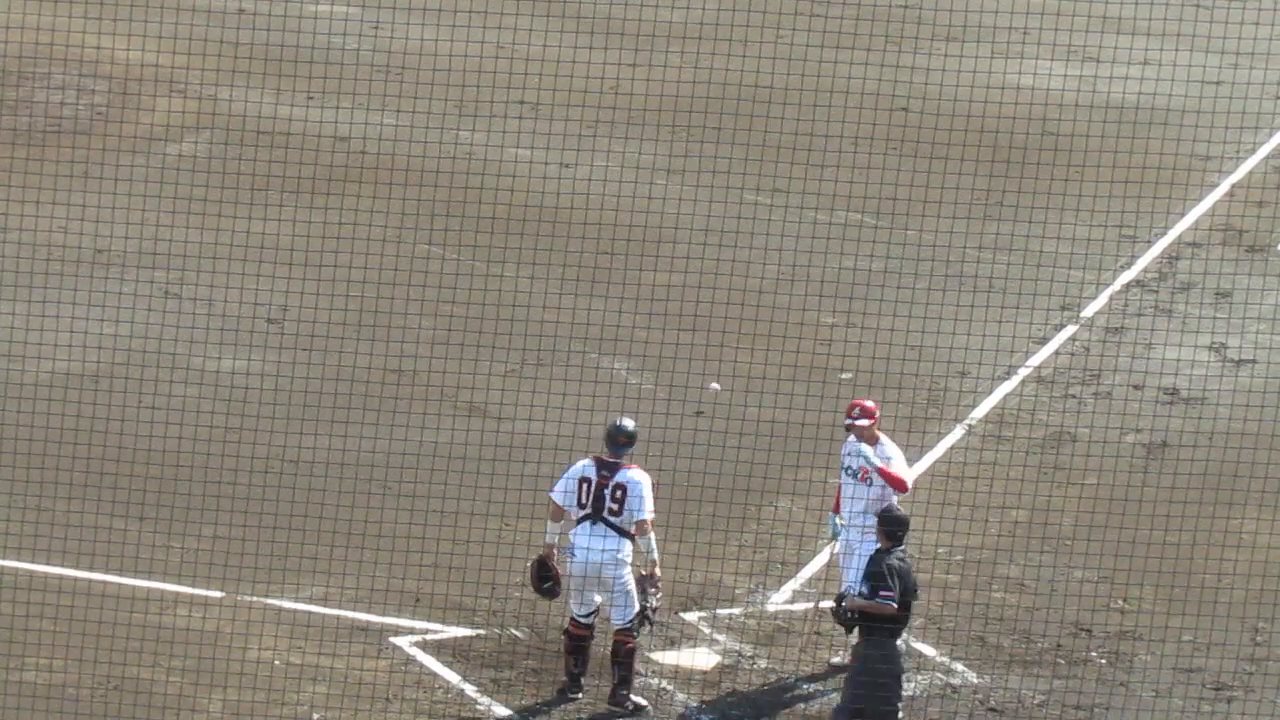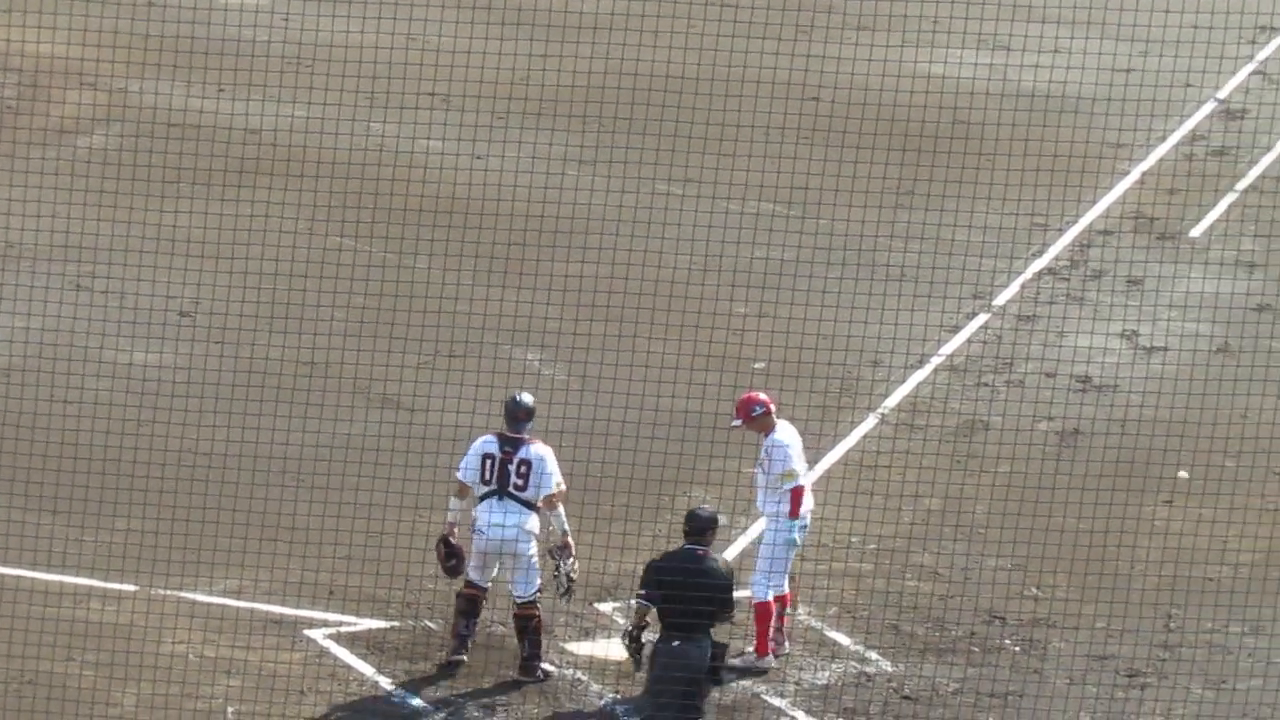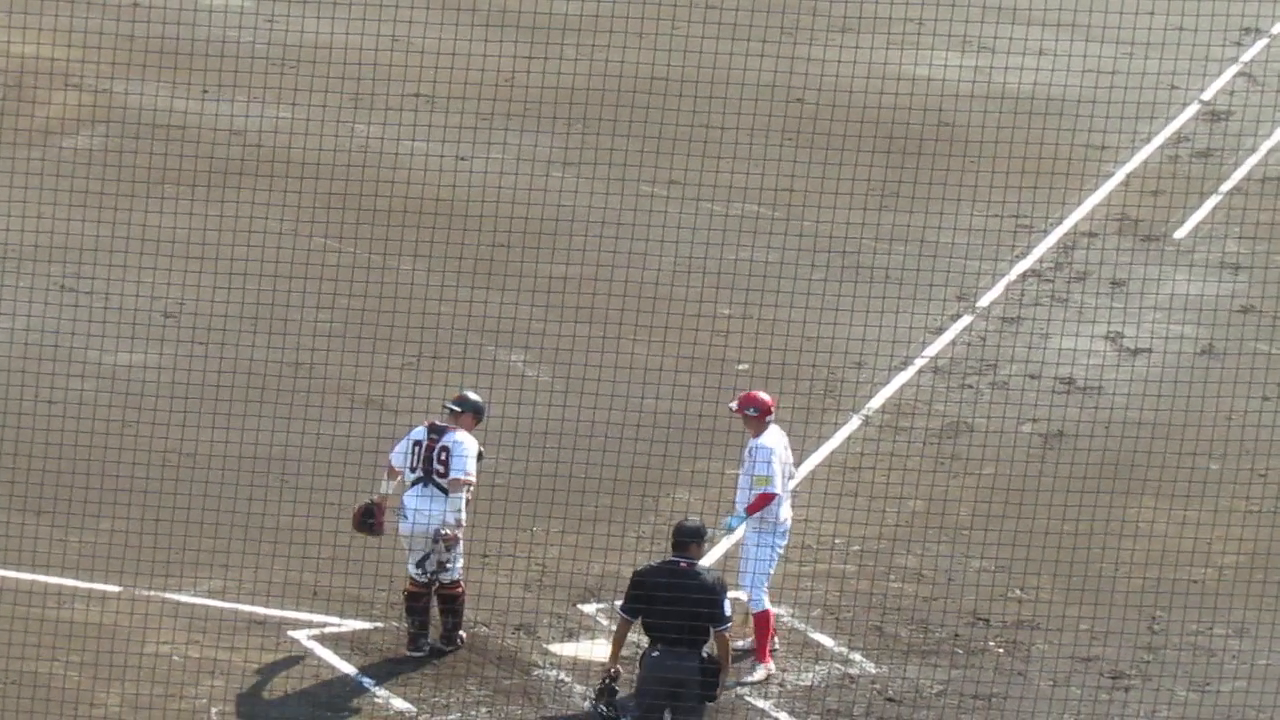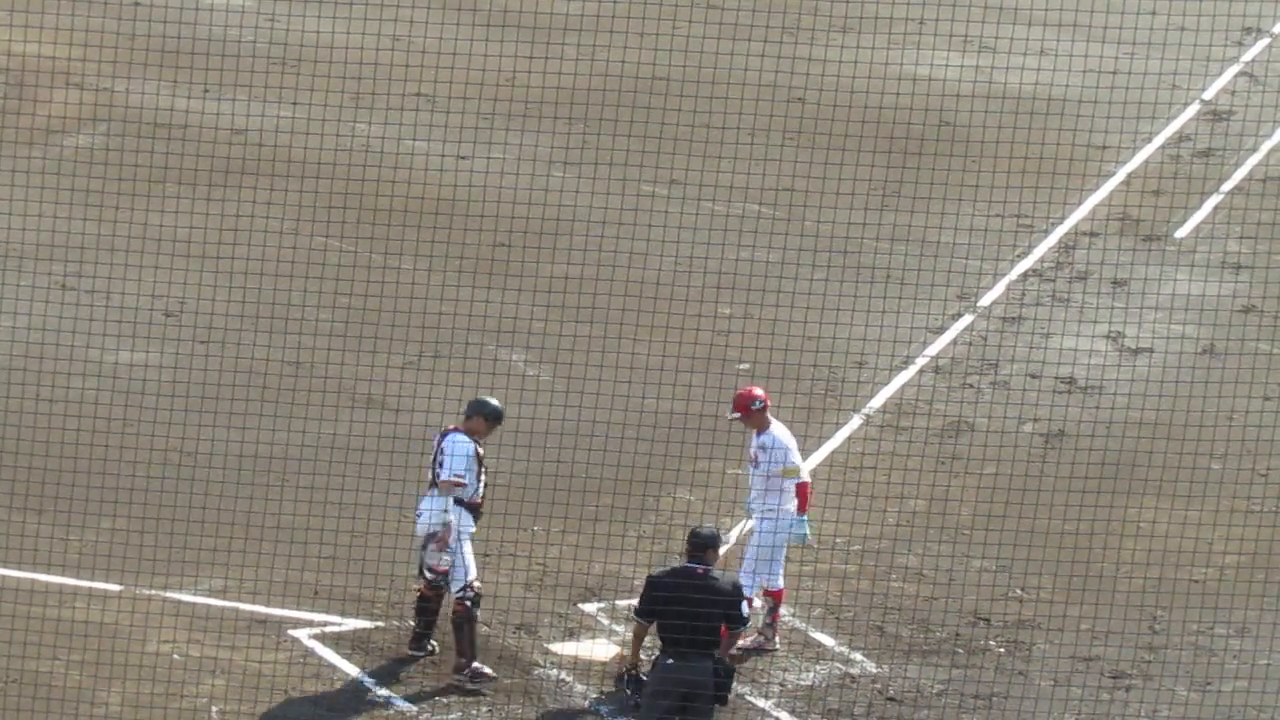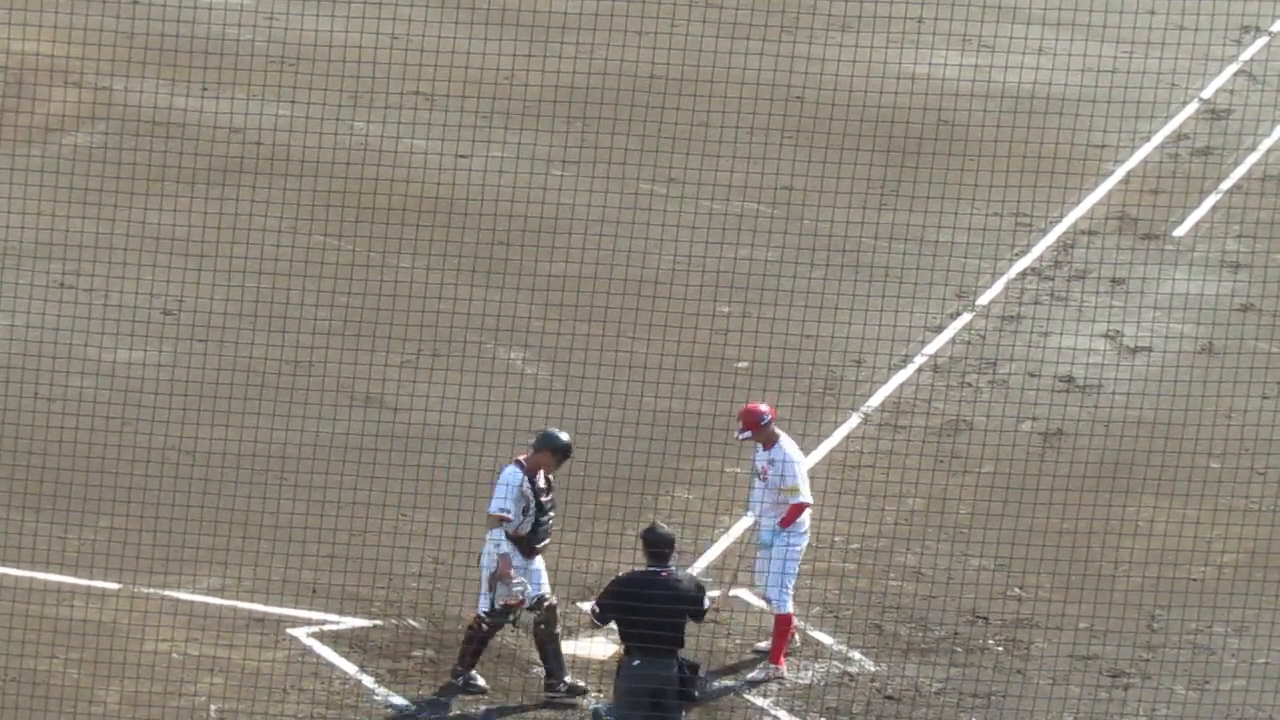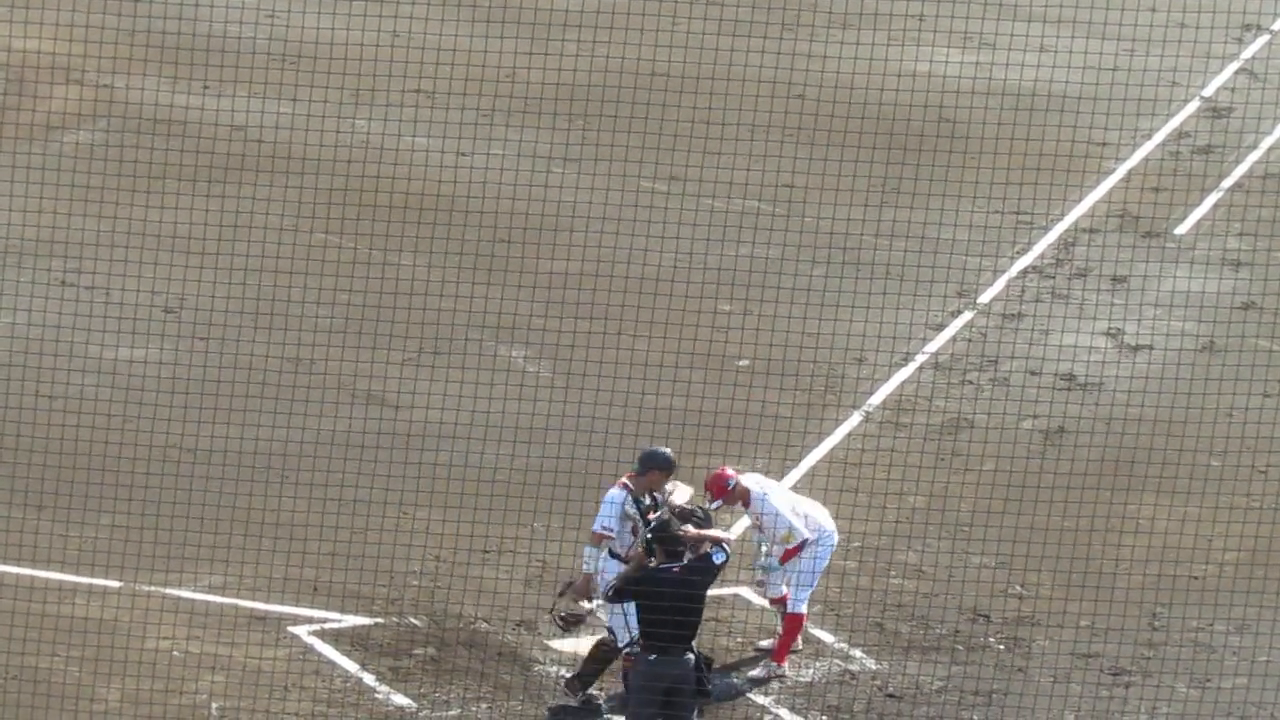
dt=0.7s
person 1, frame 1
left shoulder: (582, 467)
right shoulder: (637, 478)
left elbow: (557, 508)
right elbow: (642, 527)
left wrist: (550, 544)
right wrist: (653, 564)
left hip: (580, 555)
right hip: (615, 560)
left knee: (581, 618)
right knee: (626, 625)
left ankle: (573, 683)
right ankle: (621, 694)
person 1, frame 2
left shoulder: (483, 444)
right shoulder: (541, 452)
left elbow: (462, 487)
right elbow: (551, 498)
left wrist: (451, 524)
right wrist: (564, 533)
left hip: (485, 530)
right hip: (521, 533)
left knee: (474, 584)
right knee: (527, 600)
left ankle: (459, 648)
right ankle: (530, 665)
person 1, frame 3
left shoulder: (419, 432)
right shoulder: (465, 441)
left elbow: (394, 466)
right elbow: (458, 485)
left wrist: (383, 495)
right wrist: (457, 525)
left hip: (411, 517)
right hip: (443, 521)
left knee: (419, 577)
right knee: (450, 579)
left ankle: (417, 641)
right ankle: (450, 637)
person 1, frame 4
left shoulder: (447, 437)
right shoulder: (463, 443)
right elbow: (447, 486)
right wrist: (447, 527)
left hip: (432, 521)
right hip: (451, 524)
left knee: (434, 582)
right knee: (467, 591)
left ankle: (420, 641)
right ankle: (465, 663)
person 1, frame 5
left shoulder: (543, 475)
right shoulder: (513, 475)
right elbow: (496, 520)
right wrist: (504, 561)
left hip: (530, 554)
right hip: (506, 554)
left knee: (546, 610)
right knee: (492, 615)
left ankle: (556, 681)
right ankle: (462, 670)
person 1, frame 6
left shoulder: (652, 491)
right shoulder: (619, 495)
left elbow: (682, 489)
right elbow: (598, 538)
right wrist: (586, 577)
right hip: (619, 575)
left knee: (617, 639)
right knee: (634, 645)
left ankle: (577, 683)
person 2, frame 1
left shoulder: (889, 453)
right shoulder: (850, 445)
left elbow: (904, 486)
left wrist: (875, 464)
right wrist: (834, 516)
left hip: (873, 534)
right hip: (849, 530)
right knee: (849, 592)
person 2, frame 2
left shoulder: (780, 442)
right shoulder: (781, 429)
left elbow: (797, 484)
left wrist: (793, 525)
left hip: (786, 521)
right hip: (780, 519)
left knee: (763, 584)
right knee: (776, 580)
left ankle: (762, 654)
right ankle: (777, 639)
person 2, frame 3
left shoulder: (764, 445)
right shoulder: (774, 434)
left elbow: (770, 492)
right elbow: (789, 474)
left wrist: (741, 515)
left hip: (768, 527)
right hip: (759, 524)
left knee: (756, 591)
right knee: (749, 582)
left ankle: (763, 662)
right ankle: (765, 638)
person 2, frame 4
left shoulder: (780, 441)
right shoulder: (758, 433)
left elbow: (802, 482)
left wrist: (801, 520)
right wrist: (752, 498)
left hip: (776, 519)
right hip: (764, 514)
left knee: (750, 579)
right knee: (771, 576)
right ankle: (767, 635)
person 2, frame 5
left shoulder: (788, 456)
right shoulder: (763, 446)
left elbow: (802, 502)
left wrist: (776, 530)
right wrist: (757, 510)
left hip: (787, 532)
right hip: (768, 528)
left knee: (778, 593)
right knee: (766, 584)
left ankle: (776, 664)
right ankle: (788, 636)
person 2, frame 6
left shoulder: (769, 506)
right shoulder: (747, 485)
left elbow: (802, 538)
left wrist: (778, 563)
right wrist: (764, 544)
left hip: (817, 536)
right hip: (795, 537)
left knee: (797, 596)
right knee: (772, 581)
left ankle: (778, 664)
right ankle: (789, 637)
person 3, frame 1
left shoulder: (886, 564)
right shoulder: (897, 559)
left elbow: (889, 607)
right elbow: (911, 596)
left wrist: (857, 603)
right wrist: (859, 601)
left hip: (880, 649)
right hip: (870, 647)
person 3, frame 2
left shoulder: (662, 563)
right shoulder: (722, 568)
left elbow: (642, 608)
right elbow: (728, 614)
left wrist: (638, 622)
left hip: (670, 648)
right hip: (703, 649)
person 3, frame 3
left shoulder: (645, 576)
right shoulder: (712, 583)
left elbow: (625, 622)
right elbow: (721, 634)
left wrist: (613, 659)
right wrist: (724, 669)
left hip: (656, 660)
right hip: (692, 664)
person 3, frame 4
left shoulder: (658, 581)
right shoulder: (728, 588)
left elbow: (641, 625)
right elbow: (737, 629)
left wrist: (634, 655)
right wrist: (724, 650)
left hip: (668, 666)
right hip: (704, 670)
person 3, frame 5
left shoulder: (624, 584)
right shoulder: (689, 585)
left elbow: (596, 621)
right elbow: (701, 615)
left hip: (635, 667)
right hip: (670, 668)
person 3, frame 6
left shoulder: (643, 579)
right shoulder: (699, 573)
left elbow: (610, 594)
right elbow: (725, 540)
left wrist: (634, 566)
right wrist: (698, 534)
left hip: (651, 662)
right hip: (685, 662)
